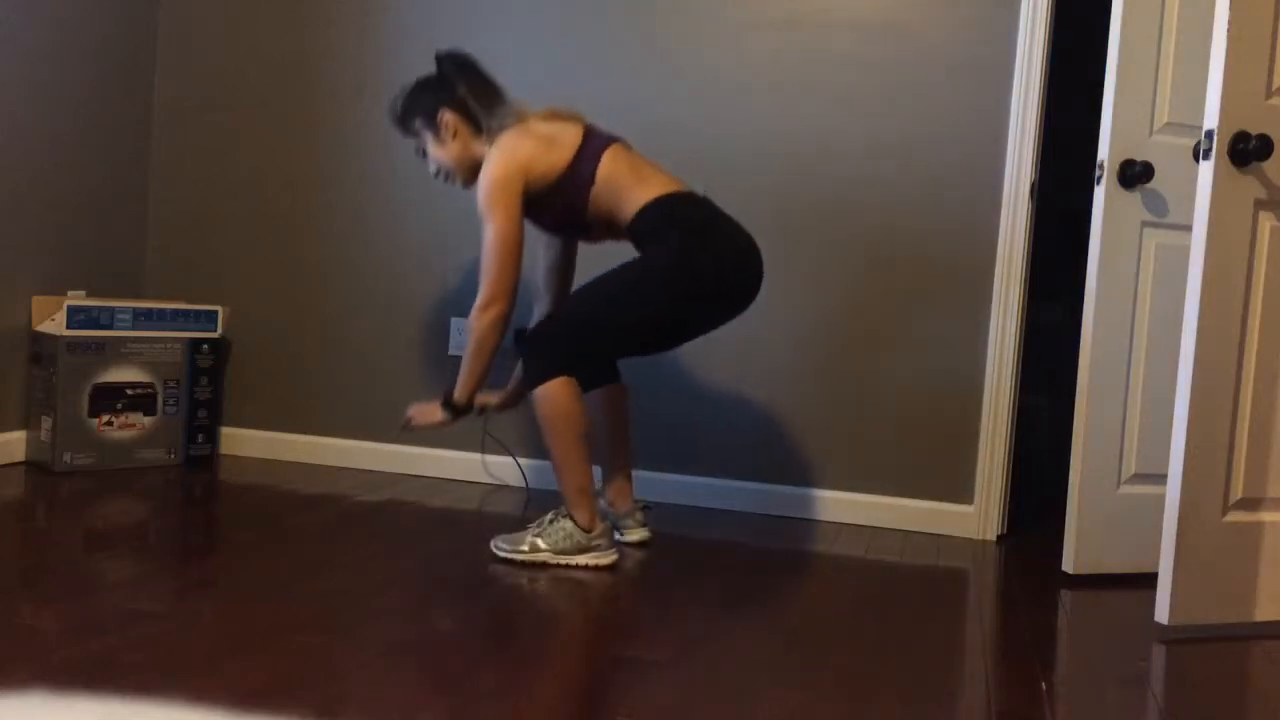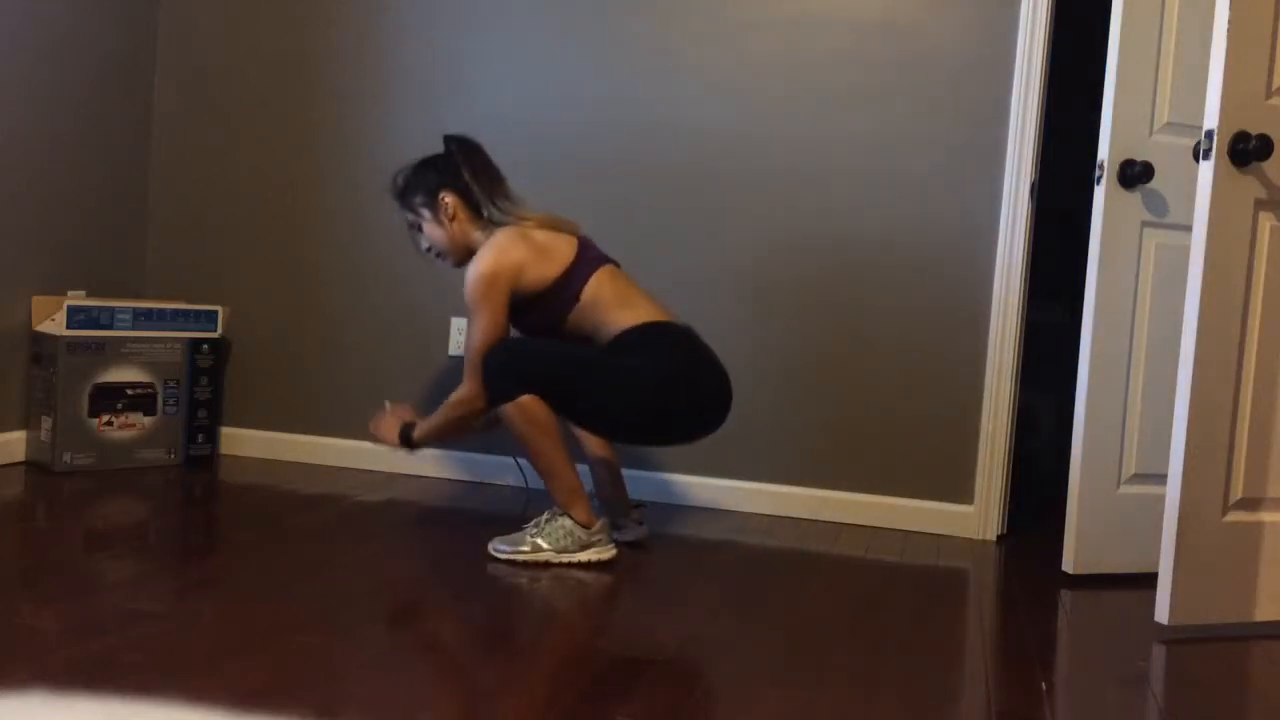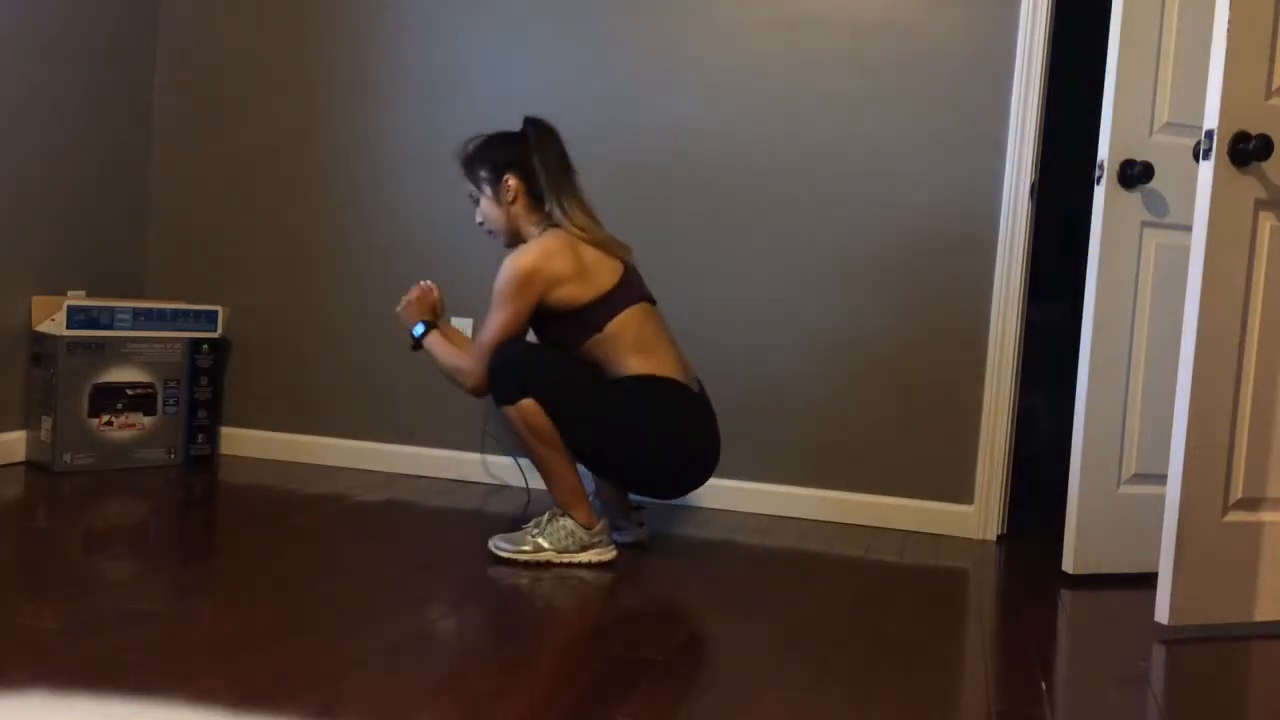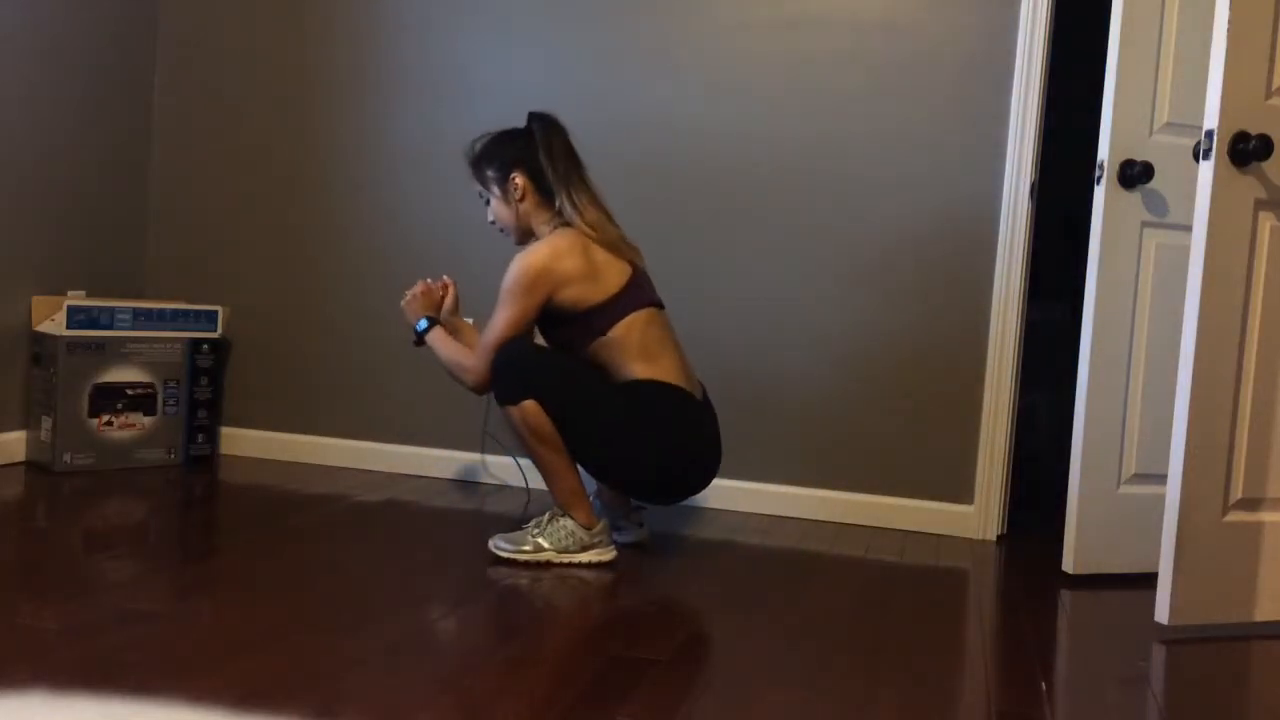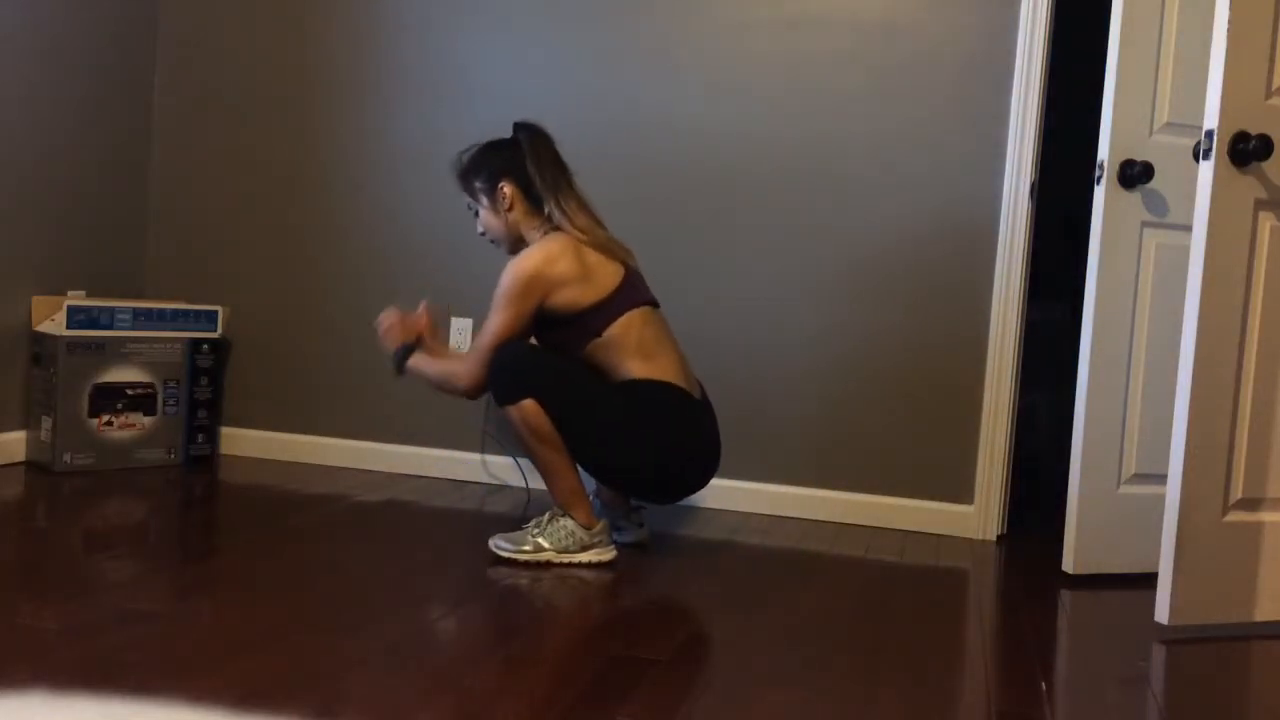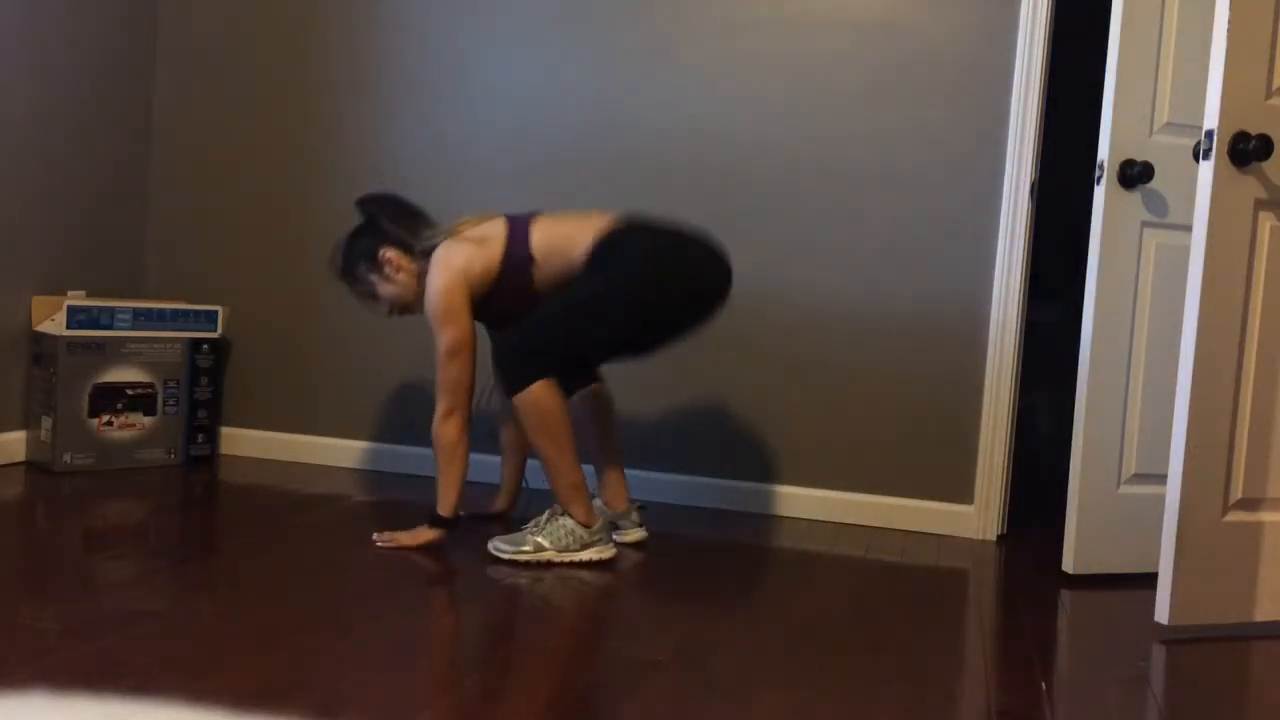
dt=0.7s
person 1, frame 1
left shoulder: (502, 162)
right shoulder: (537, 146)
left elbow: (494, 303)
right elbow: (553, 294)
left wrist: (457, 401)
right wrist: (512, 389)
left hip: (694, 255)
right hip: (716, 250)
left knee: (552, 352)
right knee: (582, 347)
left ankle: (582, 528)
right ankle: (621, 508)
person 1, frame 2
left shoulder: (491, 262)
right shoulder: (526, 238)
left elbow: (477, 393)
left wrist: (412, 433)
right wrist: (429, 423)
left hip: (667, 381)
right hip: (684, 374)
left knee: (507, 367)
right knee: (559, 372)
left ankle: (580, 527)
right ankle: (616, 513)
person 1, frame 3
left shoulder: (532, 260)
right shoulder: (575, 244)
left elbow: (477, 375)
left wrist: (422, 328)
right wrist: (440, 324)
left hip: (664, 439)
right hip: (681, 427)
left knee: (513, 367)
right knee: (543, 372)
left ankle: (582, 528)
right ankle: (615, 511)
person 1, frame 4
left shoulder: (542, 259)
right shoulder: (585, 243)
left elbow: (479, 373)
left wrist: (426, 323)
right wrist: (452, 319)
left hip: (665, 444)
right hip: (685, 434)
left knee: (514, 367)
right knee: (539, 371)
left ankle: (582, 529)
right ankle: (617, 511)
person 1, frame 5
left shoulder: (535, 263)
right shoulder: (575, 246)
left elbow: (471, 379)
left wrist: (406, 353)
right wrist: (433, 345)
left hip: (664, 444)
right hip: (683, 432)
left knee: (513, 368)
right knee: (540, 374)
left ankle: (582, 529)
right ankle: (617, 510)
person 1, frame 6
left shoulder: (447, 275)
right shoulder: (470, 261)
left elbow: (451, 413)
right elbow: (524, 391)
left wrist: (441, 522)
right wrist: (506, 497)
left hip: (660, 267)
right hip: (680, 257)
left knee: (532, 359)
right knee: (568, 367)
left ankle: (582, 525)
right ankle: (618, 512)
